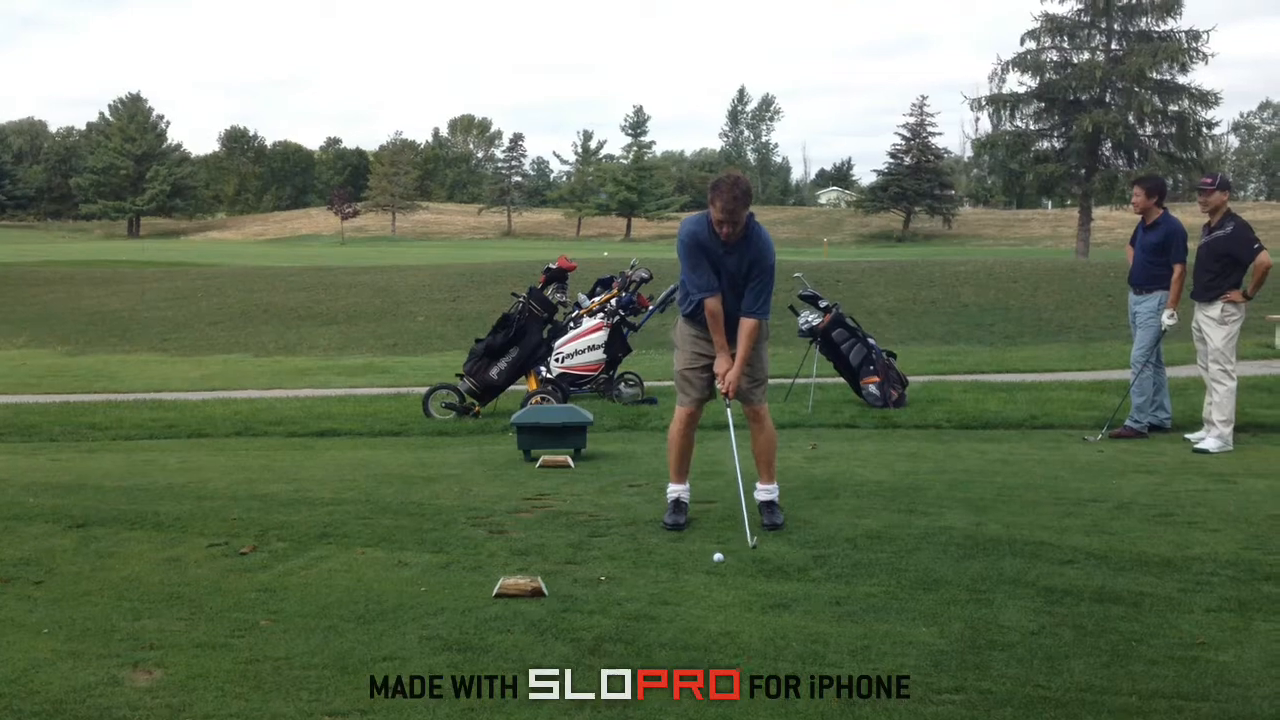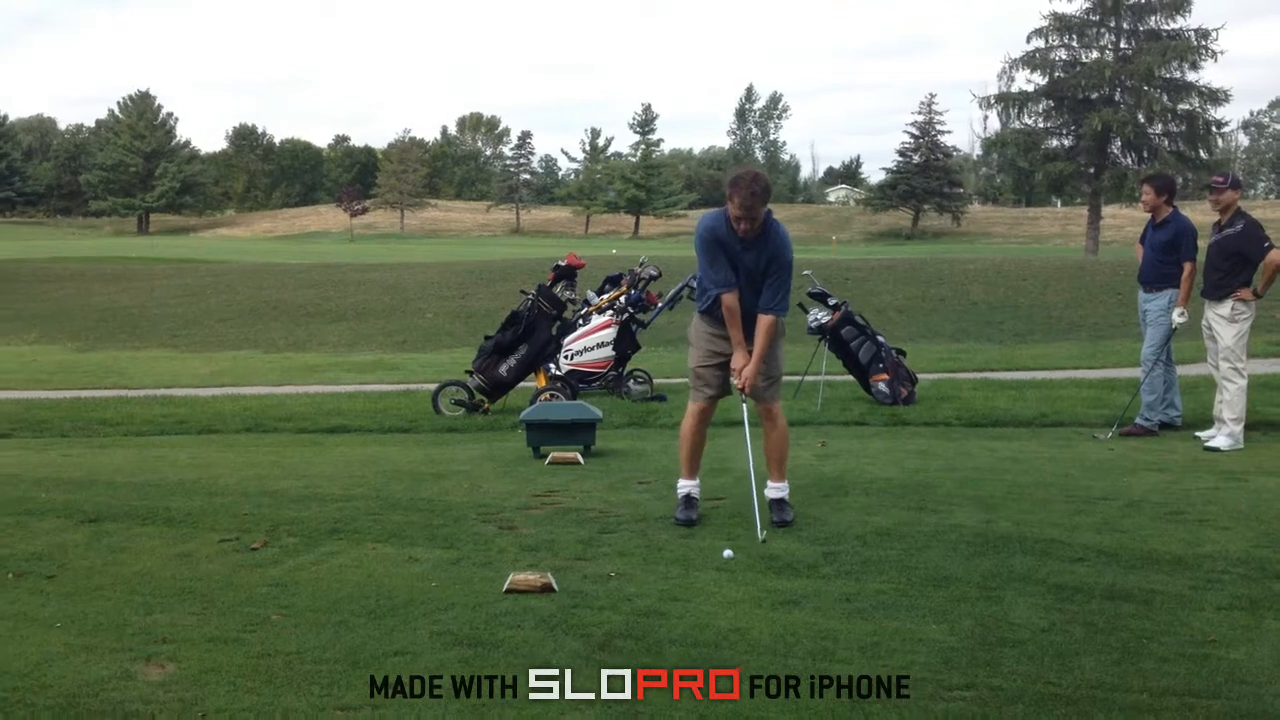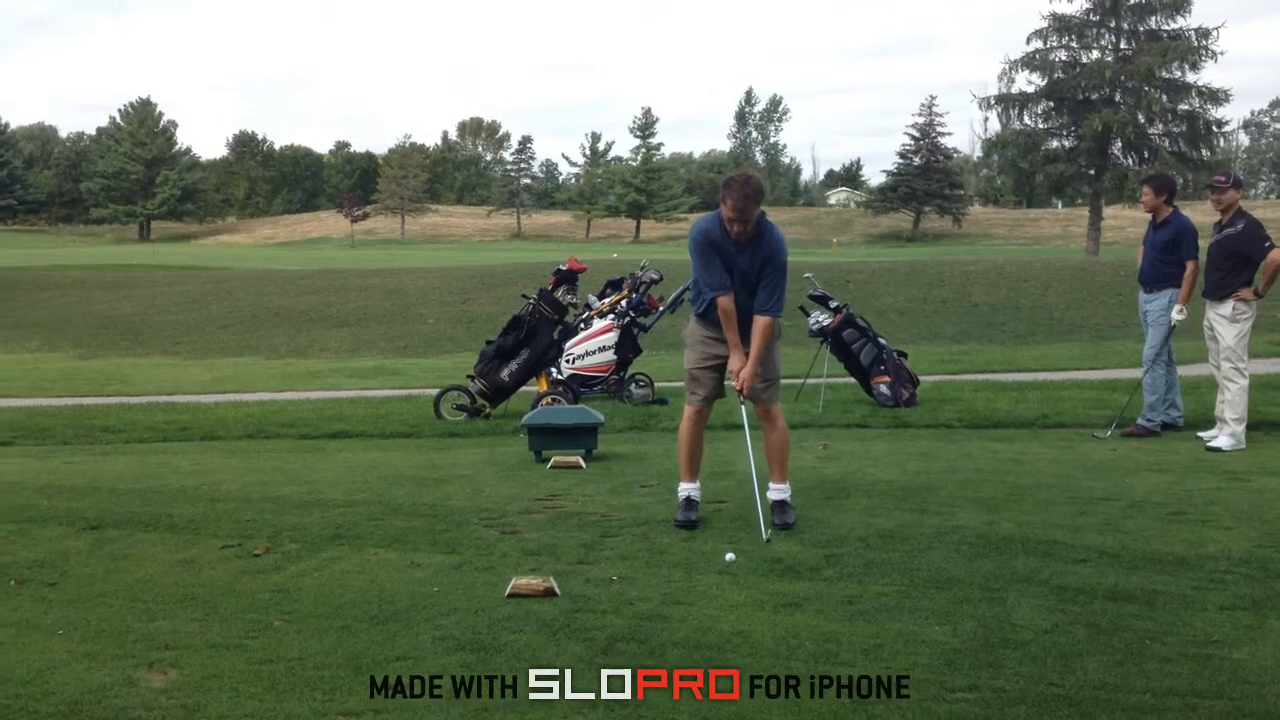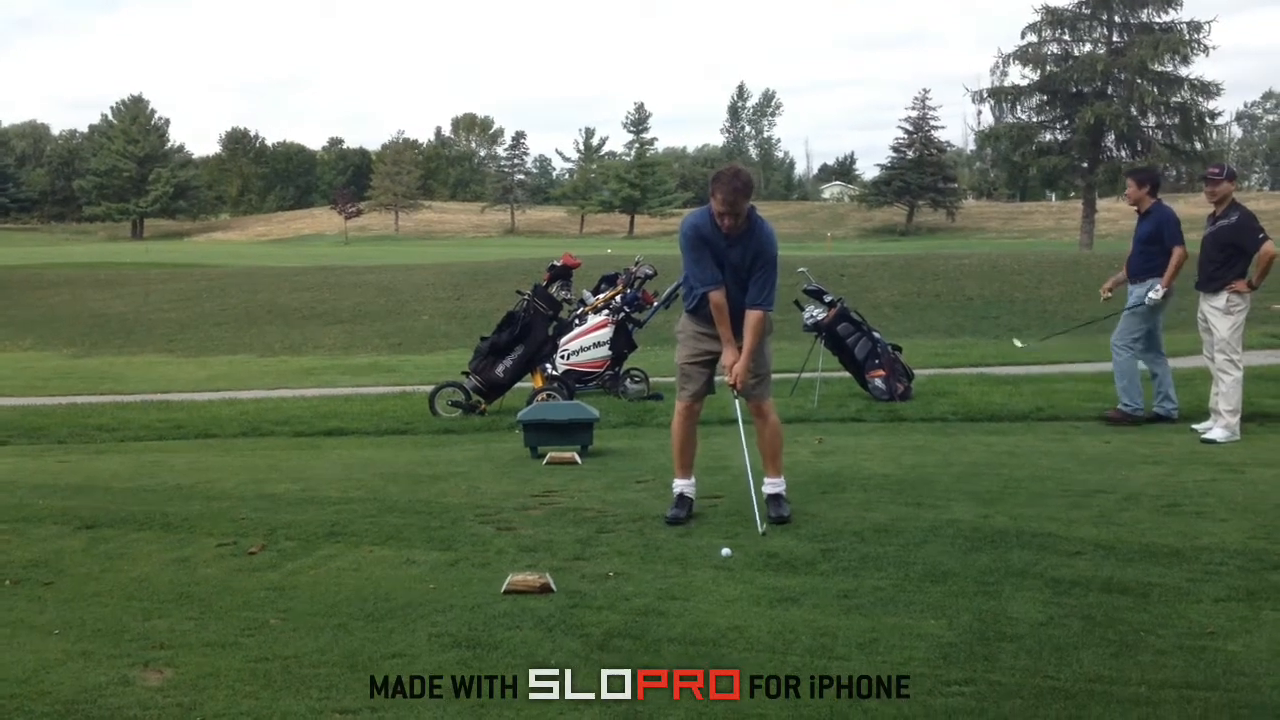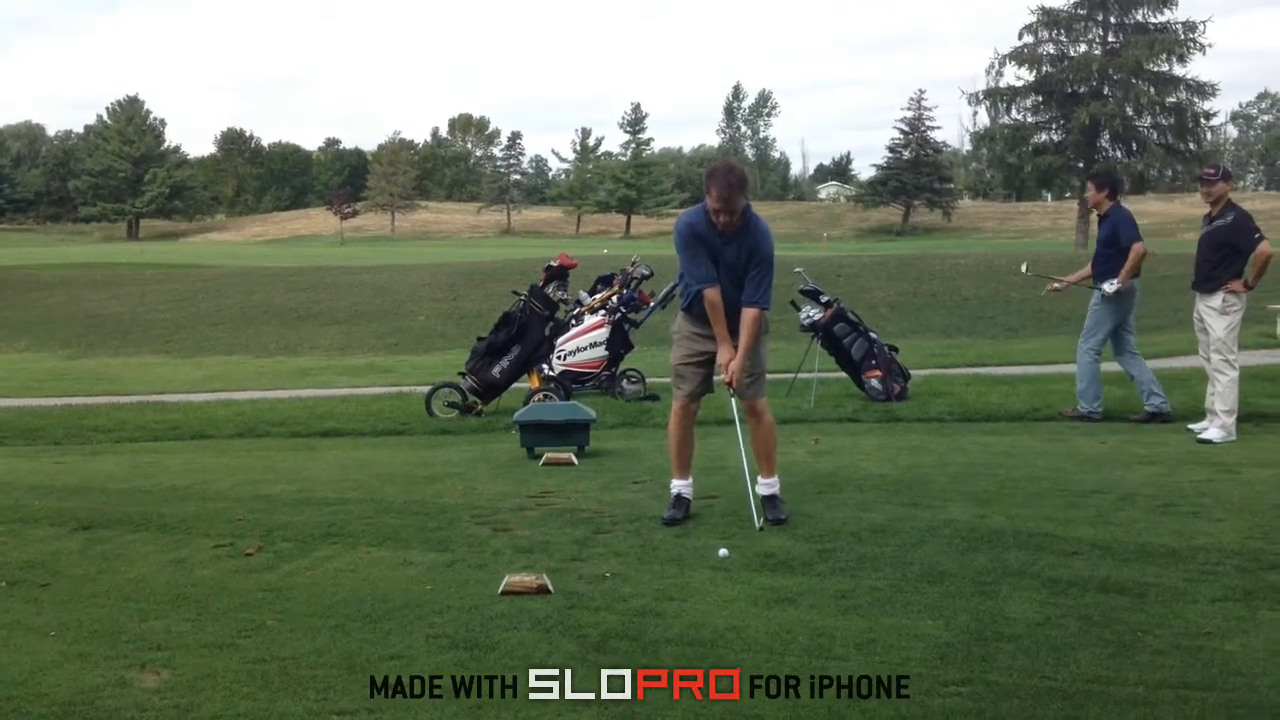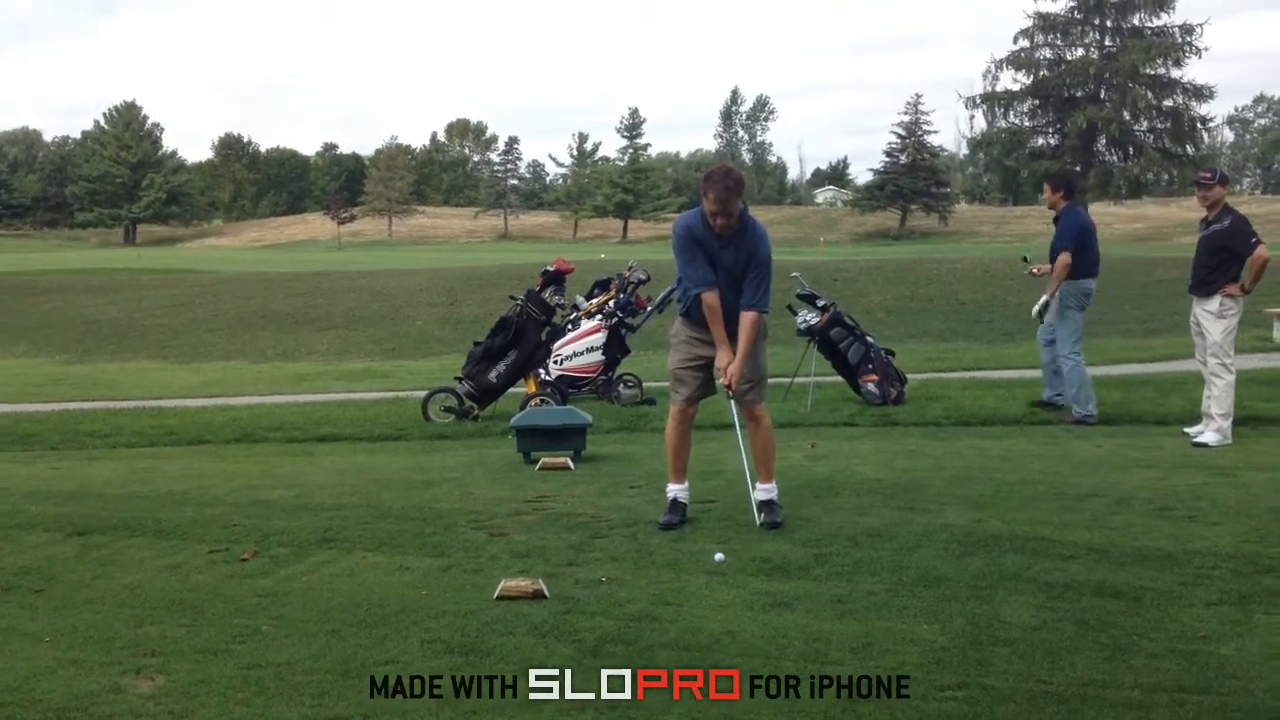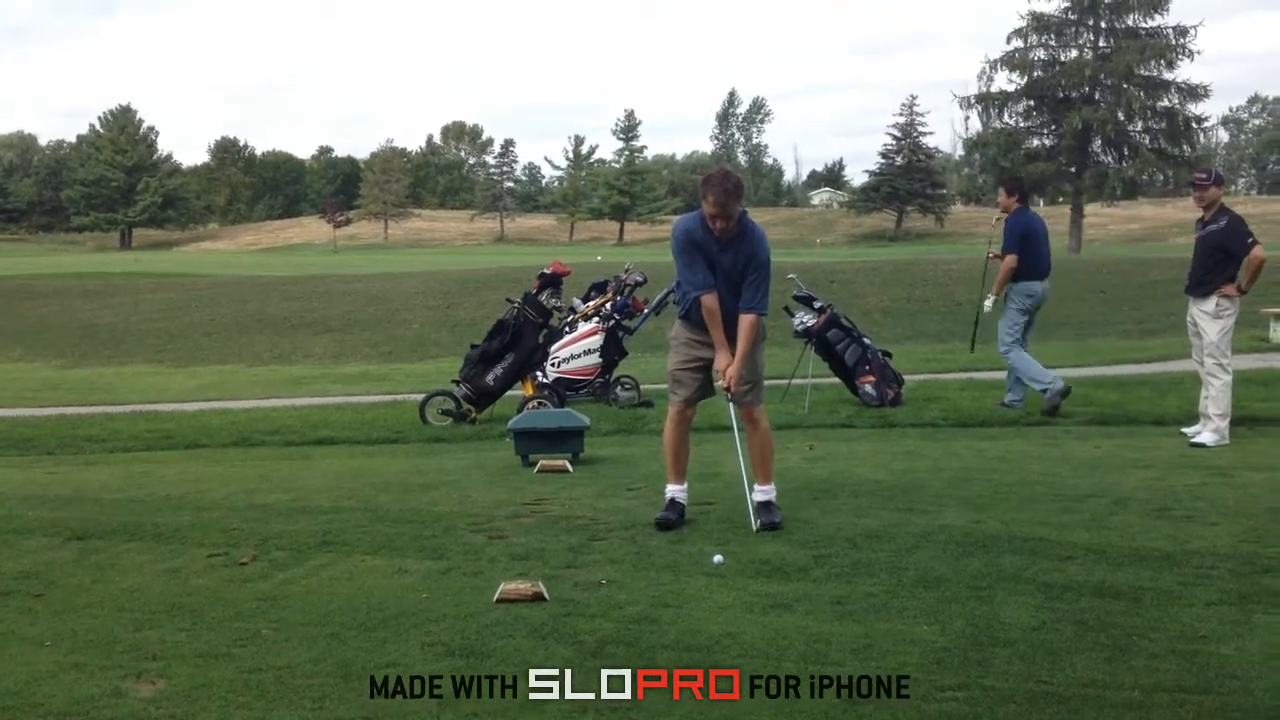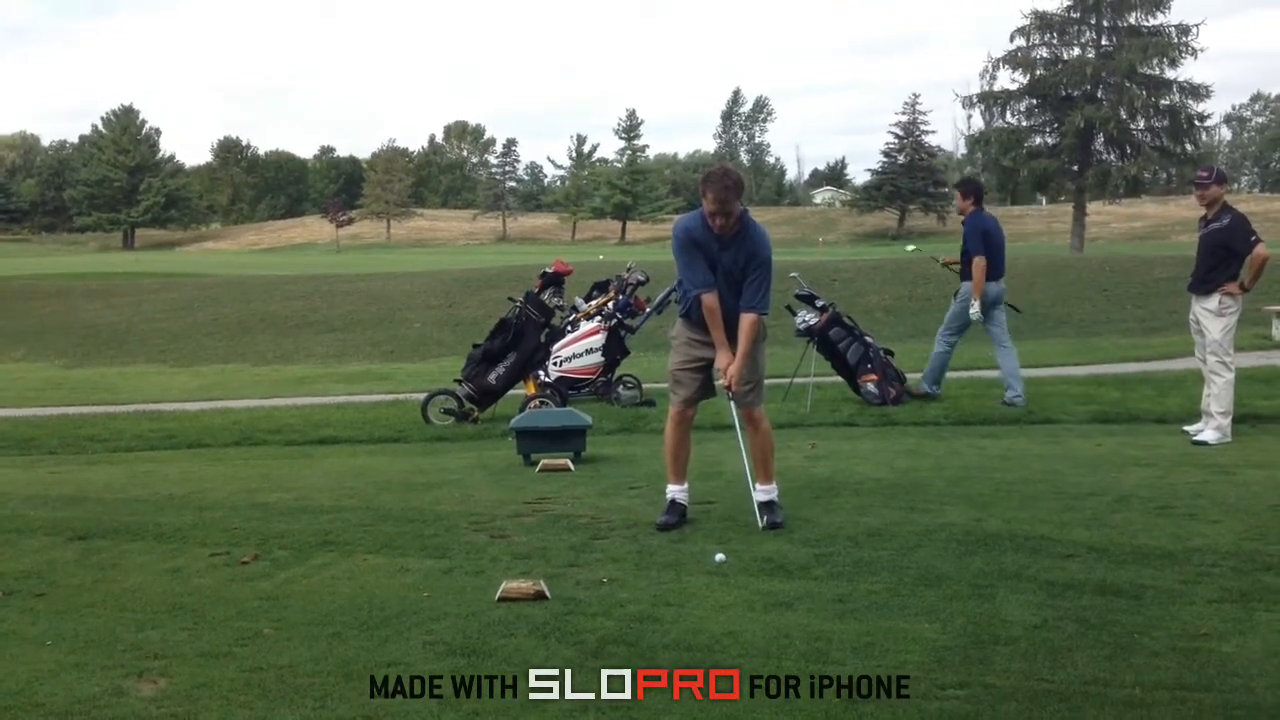
dt=0.4s
person 1, frame 1
left shoulder: (761, 244)
right shoulder: (691, 232)
left elbow: (753, 314)
right elbow: (708, 298)
left wrist: (738, 366)
right wrist: (720, 354)
left hip: (746, 329)
right hip: (697, 328)
left knee: (757, 410)
right knee: (686, 412)
left ankle: (768, 495)
right ankle: (677, 495)
person 1, frame 2
left shoulder: (779, 241)
right shoulder: (709, 228)
left elbow: (770, 310)
right elbow: (726, 294)
left wrist: (754, 362)
right wrist: (737, 349)
left hip: (761, 326)
right hip: (713, 324)
left knee: (771, 408)
right knee: (700, 407)
left ankle: (777, 492)
right ankle: (687, 490)
person 1, frame 3
left shoulder: (773, 242)
right shoulder: (703, 232)
left elbow: (766, 311)
right elbow: (721, 296)
left wrist: (751, 364)
right wrist: (734, 351)
left hip: (758, 328)
right hip: (709, 327)
left knee: (770, 409)
right knee: (696, 409)
left ankle: (780, 494)
right ankle: (689, 494)
person 1, frame 4
left shoulder: (764, 237)
right shoulder: (693, 227)
left elbow: (758, 306)
right elbow: (713, 291)
left wrist: (744, 357)
right wrist: (726, 347)
left hip: (749, 324)
right hip: (700, 323)
left knee: (762, 405)
right knee: (687, 406)
left ankle: (775, 488)
right ankle: (683, 490)
person 1, frame 5
left shoulder: (759, 235)
right shoulder: (688, 225)
left elbow: (754, 303)
right elbow: (708, 289)
left wrist: (740, 355)
right wrist: (721, 345)
left hip: (745, 324)
right hip: (696, 324)
left knee: (756, 405)
right knee: (683, 406)
left ankle: (769, 488)
right ankle: (681, 491)
person 1, frame 6
left shoulder: (756, 237)
right shoulder: (686, 228)
left elbow: (752, 306)
right elbow: (706, 292)
left wrist: (738, 359)
right wrist: (720, 348)
left hip: (744, 328)
right hip: (694, 328)
left knee: (755, 410)
right knee: (681, 409)
left ankle: (766, 494)
right ankle: (677, 495)
person 1, frame 7
left shoulder: (756, 241)
right shoulder: (685, 231)
left elbow: (751, 309)
right elbow: (705, 295)
left wrist: (737, 362)
right wrist: (720, 351)
left hip: (742, 330)
right hip: (694, 330)
left knee: (753, 411)
right knee: (680, 410)
left ankle: (765, 496)
right ankle: (675, 496)
person 1, frame 8
left shoulder: (757, 239)
right shoulder: (685, 230)
left elbow: (752, 309)
right elbow: (706, 294)
left wrist: (738, 360)
right wrist: (720, 350)
left hip: (743, 330)
right hip: (694, 329)
left knee: (753, 412)
right knee: (680, 411)
left ankle: (767, 495)
right ankle: (676, 497)
person 2, frame 1
left shoulder: (1235, 228)
right shoulder: (1207, 228)
left elbow: (1264, 261)
left wrist: (1247, 294)
right wrist: (1199, 304)
left hip: (1222, 310)
right hip: (1201, 308)
left knee: (1221, 372)
right knee: (1208, 372)
left ankle: (1222, 436)
right ankle: (1210, 428)
person 2, frame 2
left shoulder: (1246, 226)
right shoulder: (1217, 227)
left hip: (1233, 308)
right hip: (1211, 306)
left knee: (1232, 370)
right knee: (1219, 370)
left ankle: (1232, 434)
right ankle: (1221, 426)
person 2, frame 3
left shoulder: (1247, 226)
right shoulder: (1218, 226)
left hip: (1234, 308)
right hip: (1213, 306)
left knee: (1233, 370)
right knee: (1220, 370)
left ankle: (1234, 434)
right ankle: (1223, 426)
person 2, frame 4
left shoulder: (1241, 217)
right shoulder: (1212, 218)
left elbow: (1269, 251)
left wrist: (1252, 284)
left hip: (1228, 300)
right hip: (1206, 298)
left knee: (1227, 362)
right knee: (1214, 362)
left ankle: (1229, 426)
right ankle: (1217, 418)
person 2, frame 5
left shoulder: (1236, 218)
right shoulder: (1208, 219)
left elbow: (1265, 251)
left wrist: (1248, 284)
left hip: (1224, 300)
right hip: (1202, 298)
left knee: (1223, 361)
right knee: (1210, 362)
left ankle: (1225, 426)
right ankle: (1213, 418)
person 2, frame 6
left shoulder: (1233, 222)
right shoulder: (1205, 222)
left elbow: (1261, 255)
left wrist: (1245, 288)
right wrist: (1197, 292)
left hip: (1220, 304)
right hip: (1199, 302)
left knee: (1220, 365)
right knee: (1207, 365)
left ankle: (1221, 429)
right ankle: (1209, 422)
person 2, frame 7
left shoulder: (1229, 222)
right shoulder: (1201, 223)
left elbow: (1257, 255)
left wrist: (1242, 288)
right wrist: (1193, 283)
left hip: (1217, 304)
right hip: (1196, 302)
left knee: (1216, 365)
right knee: (1203, 365)
left ankle: (1218, 429)
right ankle: (1206, 422)
person 2, frame 8
left shoulder: (1233, 220)
right shoulder: (1204, 221)
left elbow: (1261, 253)
left wrist: (1245, 286)
right wrist: (1196, 279)
left hip: (1220, 302)
right hip: (1199, 300)
left knee: (1219, 363)
right knee: (1206, 363)
left ankle: (1220, 427)
right ankle: (1208, 420)
person 3, frame 1
left shoulder: (1172, 228)
right shoulder: (1143, 224)
left elbow: (1179, 271)
left wrist: (1171, 309)
left hip: (1155, 300)
right hip: (1136, 297)
left knee: (1140, 359)
right knee: (1152, 361)
left ankle: (1138, 423)
right ankle: (1160, 418)
person 3, frame 2
left shoulder: (1182, 226)
right shoulder: (1153, 222)
left elbow: (1189, 269)
right elbow: (1140, 245)
left wrist: (1181, 307)
left hip: (1165, 298)
right hip: (1145, 296)
left knee: (1151, 357)
right knee: (1162, 359)
left ankle: (1148, 421)
right ankle: (1170, 415)
person 3, frame 3
left shoulder: (1182, 225)
right shoulder: (1154, 223)
left elbow: (1191, 267)
left wrist: (1181, 305)
right wrist: (1141, 266)
left hip: (1165, 298)
right hip: (1146, 296)
left knee: (1153, 358)
right knee: (1162, 358)
left ankle: (1150, 422)
right ankle: (1172, 416)
person 3, frame 4
left shoulder: (1164, 215)
right shoulder: (1144, 217)
left elbow: (1179, 253)
left wrist: (1162, 286)
right wrist: (1113, 281)
left hip: (1151, 289)
right hip: (1139, 288)
left knee: (1121, 342)
right knee: (1152, 350)
left ankle: (1130, 407)
right ankle: (1166, 408)
person 3, frame 5
left shoulder: (1119, 217)
right shoulder: (1108, 219)
left elbow: (1139, 250)
right elbow: (1100, 262)
left wrist: (1120, 280)
right wrist: (1069, 280)
left hip: (1113, 291)
right hip: (1115, 291)
left knee: (1089, 347)
right knee: (1126, 352)
left ankle: (1089, 408)
right ankle: (1158, 405)
person 3, frame 6
left shoulder: (1069, 219)
right shoulder: (1075, 216)
left elbow: (1065, 261)
left wrist: (1048, 294)
right wrist: (1047, 269)
left hip: (1072, 288)
right hip: (1076, 286)
left knee: (1068, 351)
right knee: (1047, 337)
left ankle: (1085, 411)
right ankle: (1055, 395)
person 3, frame 7
left shoulder: (1015, 221)
right shoulder: (1035, 219)
left elbow: (1010, 263)
left wrist: (993, 294)
right wrist: (1003, 254)
left hip: (1023, 288)
right hip: (1040, 286)
left knee: (1008, 347)
right knee: (1016, 344)
left ankle: (1053, 387)
right ankle: (1015, 397)
person 3, frame 8
left shoulder: (973, 225)
right shoulder: (991, 221)
left elbow: (979, 263)
left wrist: (975, 301)
right wrist: (954, 261)
left hip: (976, 288)
right hip: (996, 287)
left knee: (946, 338)
right knee: (1002, 343)
left ankle: (929, 387)
right ankle: (1015, 395)
